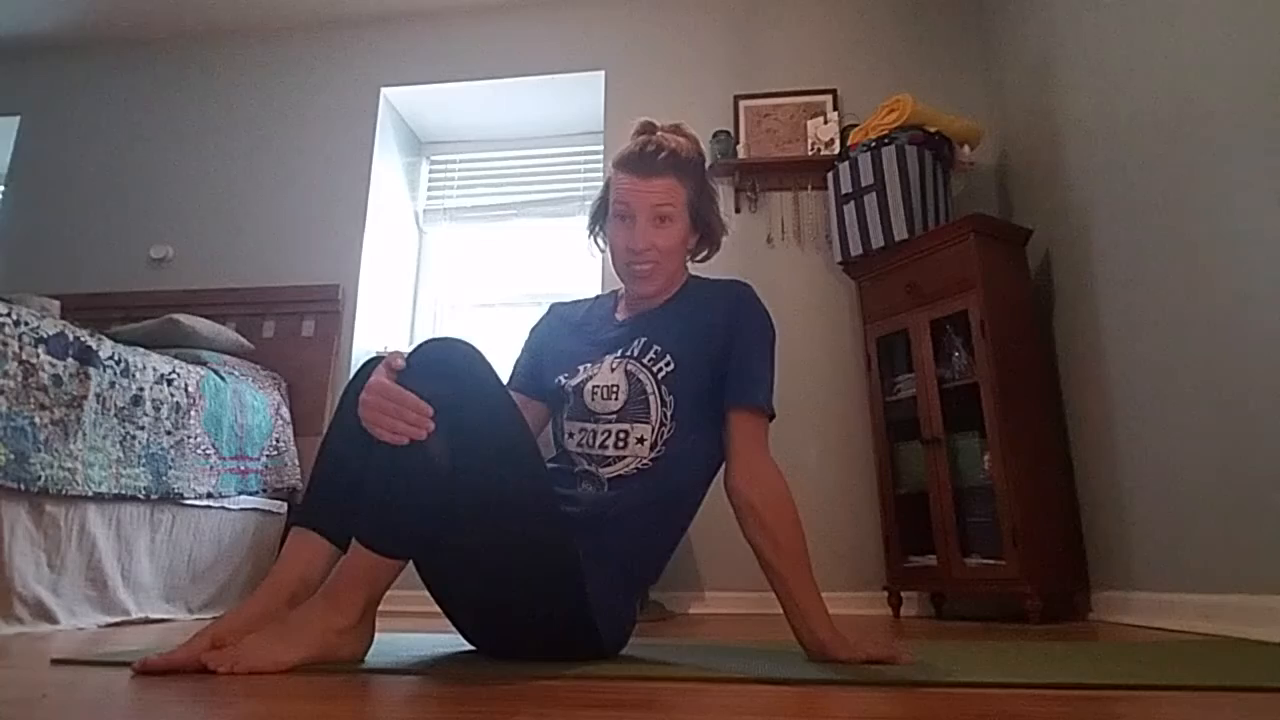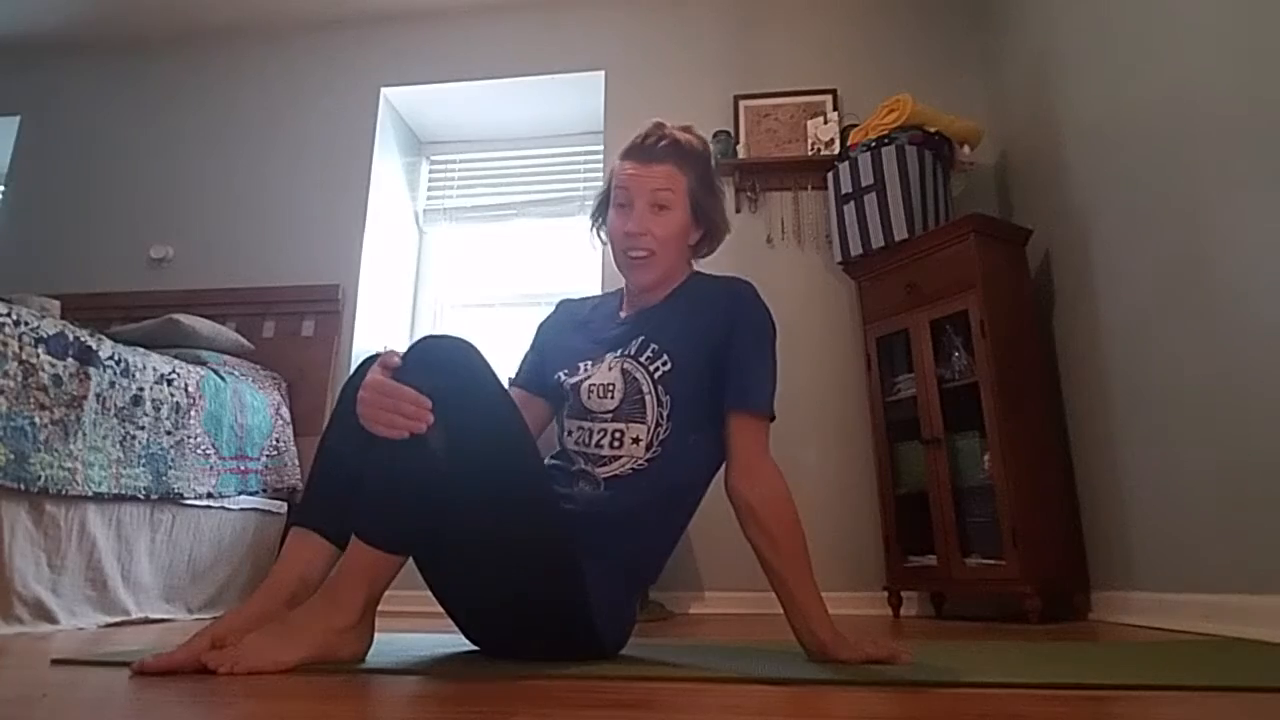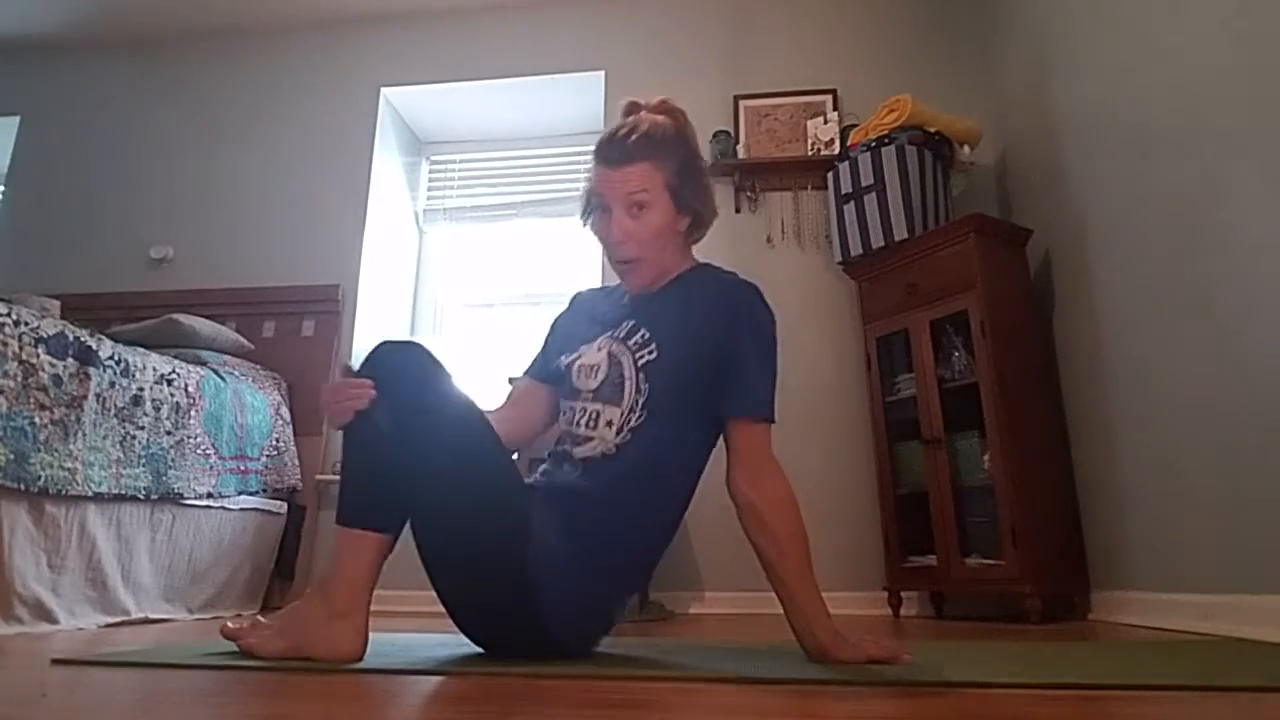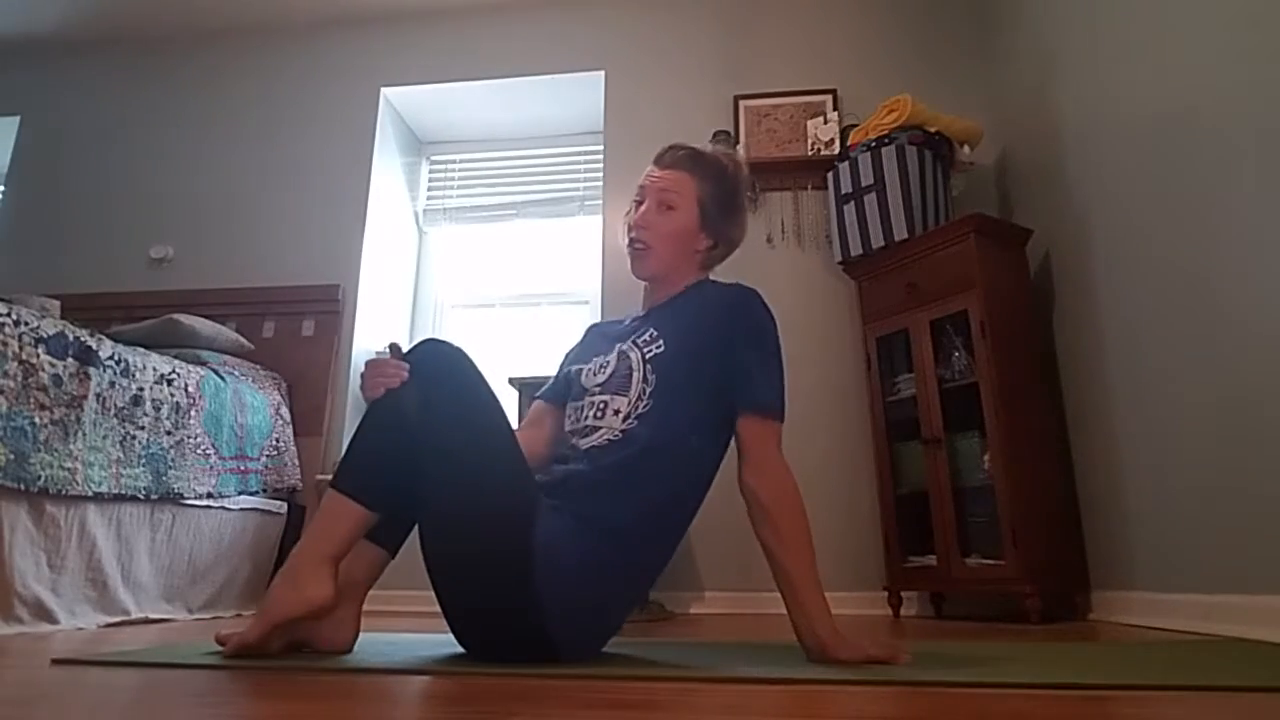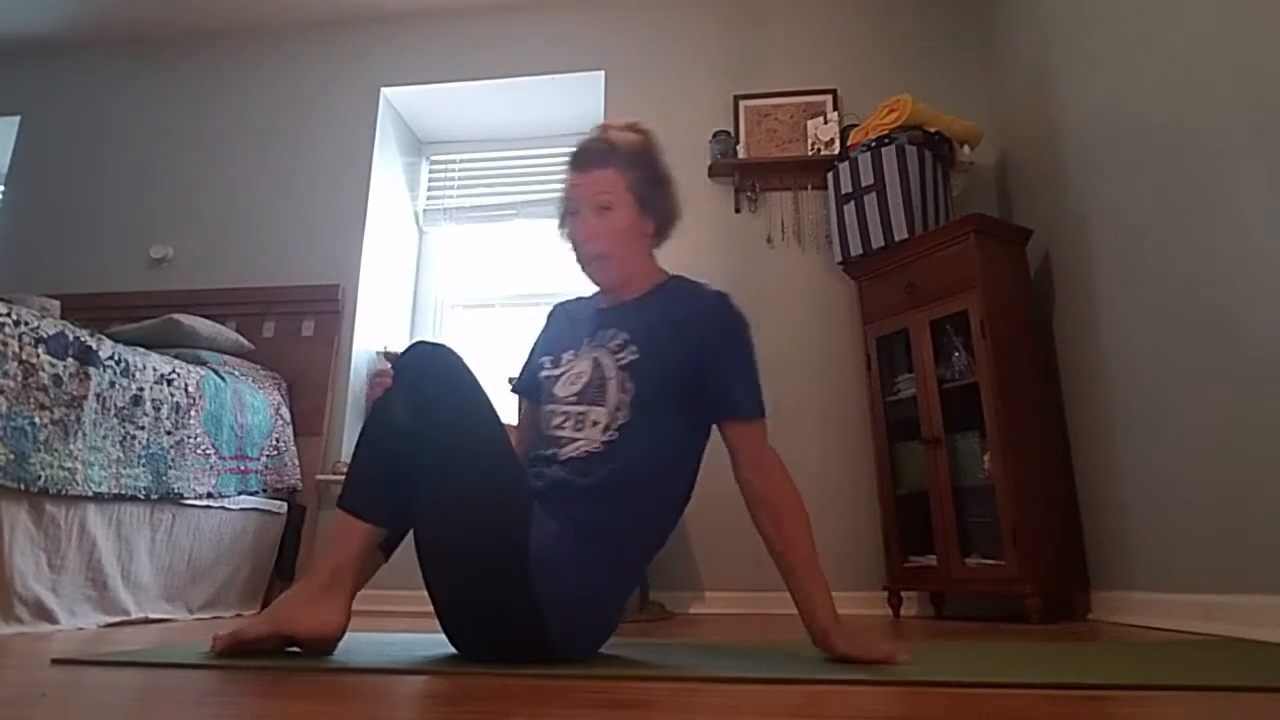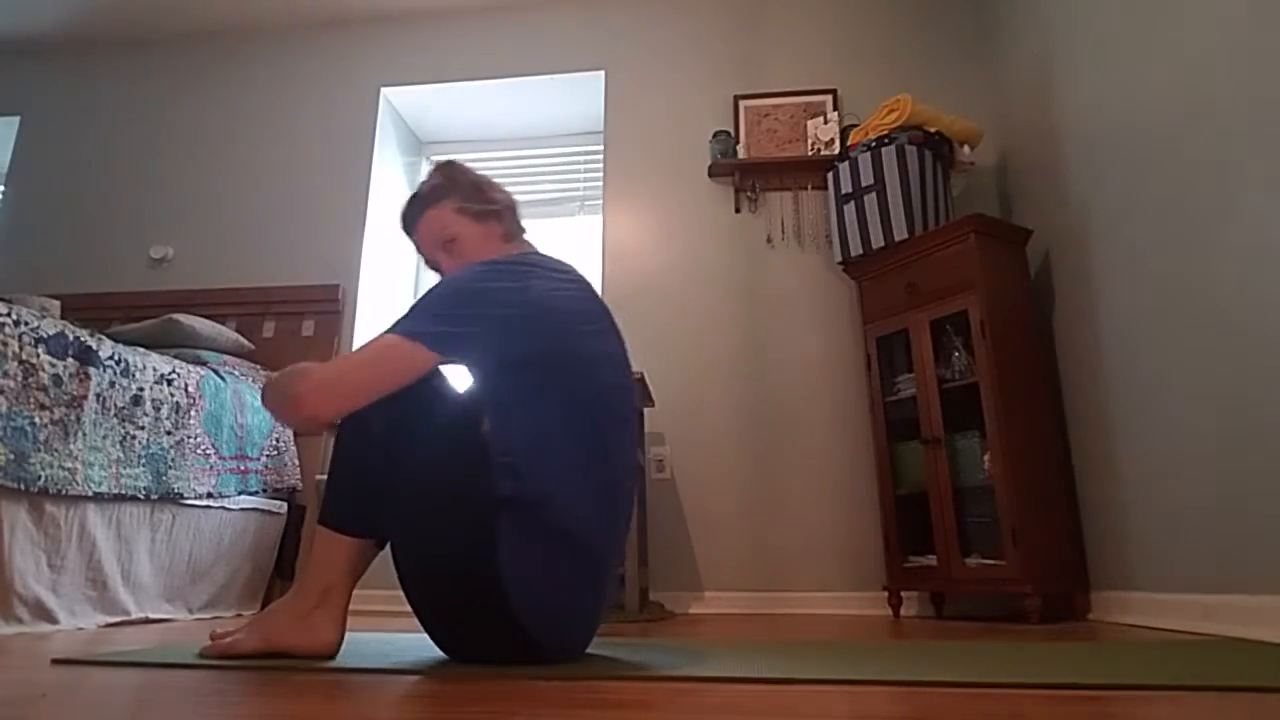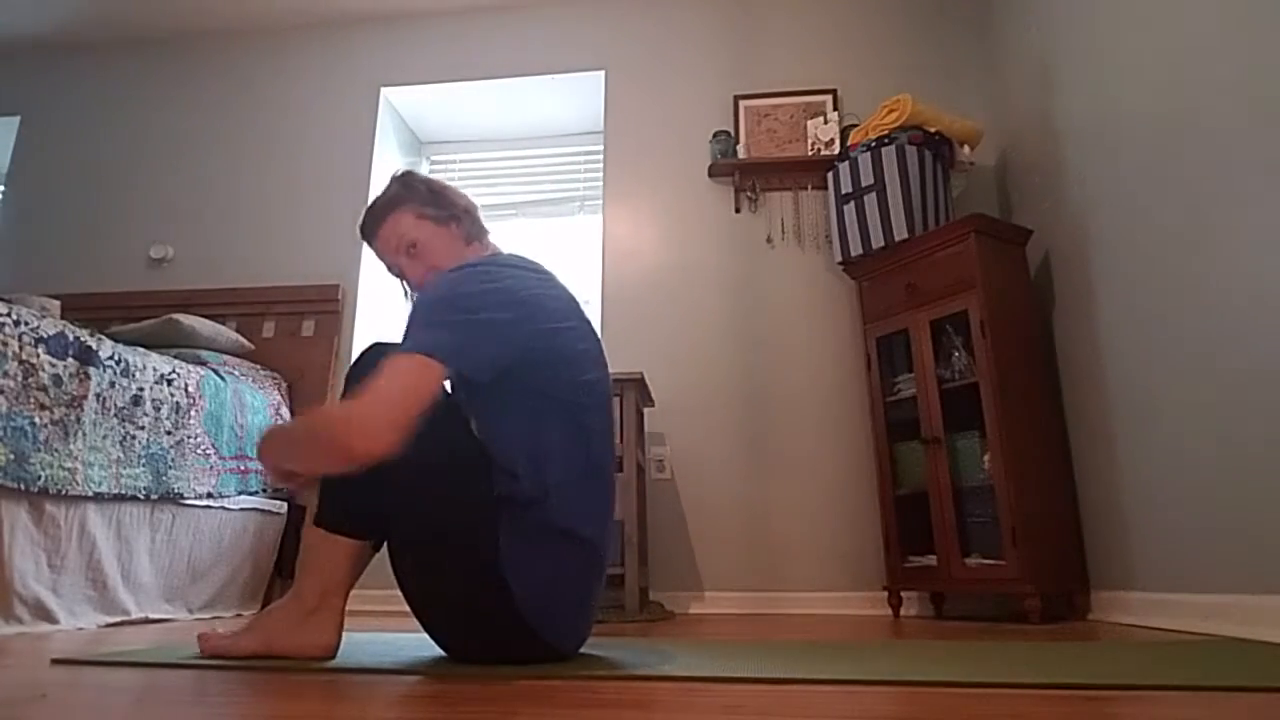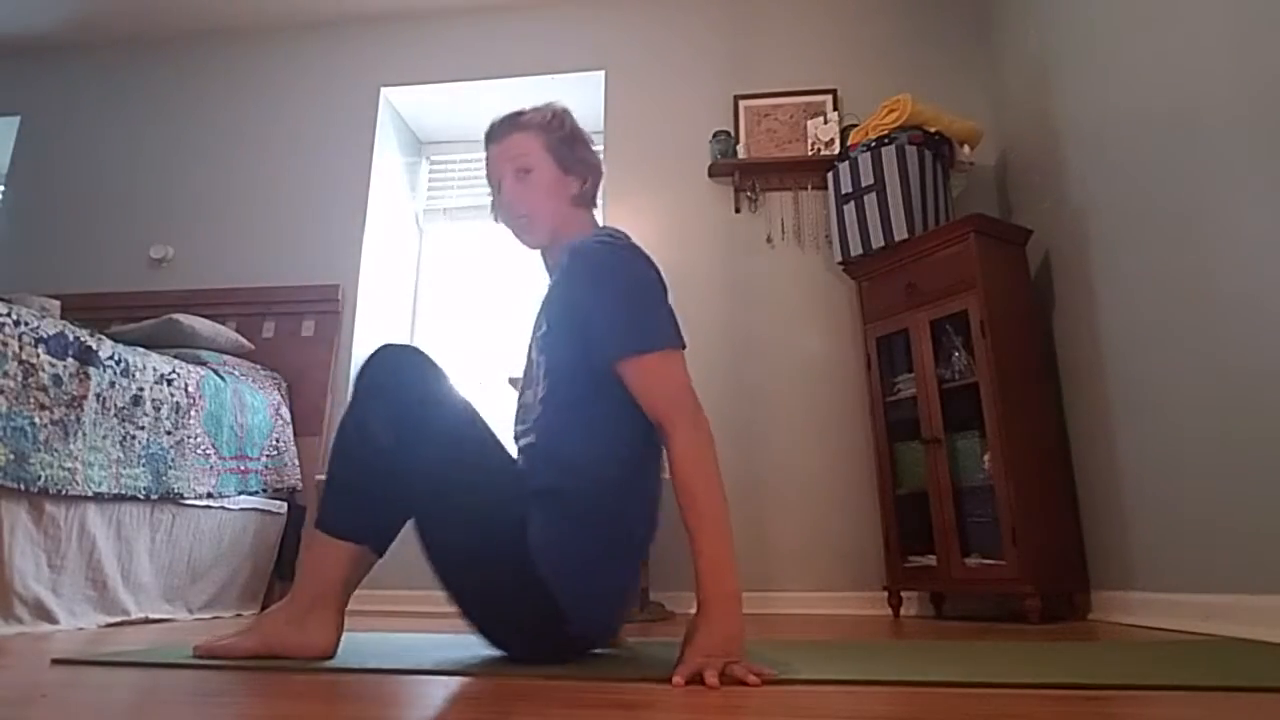
dt=0.7s
person 1, frame 1
left shoulder: (729, 314)
right shoulder: (563, 324)
left elbow: (751, 477)
right elbow: (499, 442)
left wrist: (819, 634)
right wrist: (388, 404)
left hip: (580, 603)
right hip: (507, 592)
left knee: (448, 368)
right knee: (386, 379)
left ankle: (339, 613)
right ankle: (267, 608)
person 1, frame 2
left shoulder: (729, 310)
right shoulder: (570, 320)
left elbow: (751, 476)
right elbow: (500, 439)
left wrist: (820, 634)
right wrist: (389, 405)
left hip: (580, 602)
right hip: (514, 579)
left knee: (445, 363)
right knee: (382, 378)
left ankle: (340, 614)
right ankle: (266, 608)
person 1, frame 3
left shoulder: (729, 306)
right shoulder: (583, 312)
left elbow: (752, 476)
right elbow: (505, 429)
left wrist: (819, 633)
right wrist: (379, 411)
left hip: (553, 593)
right hip: (518, 577)
left knee: (402, 372)
right knee: (395, 374)
left ankle: (337, 612)
right ankle: (340, 604)
person 1, frame 4
left shoulder: (733, 315)
right shoulder: (601, 338)
left elbow: (763, 473)
right elbow: (524, 449)
left wrist: (820, 634)
right wrist: (405, 408)
left hip: (557, 595)
right hip: (519, 590)
left knee: (438, 364)
right knee: (424, 397)
left ankle: (308, 570)
right ankle: (334, 601)
person 1, frame 5
left shoulder: (700, 316)
right shoulder: (565, 319)
left elbow: (758, 470)
left wrist: (822, 621)
right wrist: (413, 415)
left hip: (556, 597)
right hip: (520, 591)
left knee: (429, 370)
left ankle: (322, 593)
right ankle: (329, 592)
person 1, frame 6
left shoulder: (500, 285)
right shoulder: (555, 290)
left elbow: (318, 398)
left wrist: (279, 389)
left hip: (524, 603)
right hip: (556, 601)
left knee: (388, 393)
left ankle: (315, 608)
right ankle: (319, 602)
person 1, frame 7
left shoulder: (474, 286)
right shoulder: (525, 285)
left elbow: (364, 434)
left wrist: (278, 448)
left hip: (518, 599)
right hip: (549, 601)
left knee: (381, 377)
left ankle: (312, 612)
right ankle: (316, 607)
person 1, frame 8
left shoulder: (603, 263)
right shoulder: (576, 279)
left elbow: (682, 420)
left wrist: (720, 613)
left hip: (552, 588)
right hip: (562, 592)
left knee: (395, 376)
left ankle: (309, 613)
right ankle: (314, 605)
